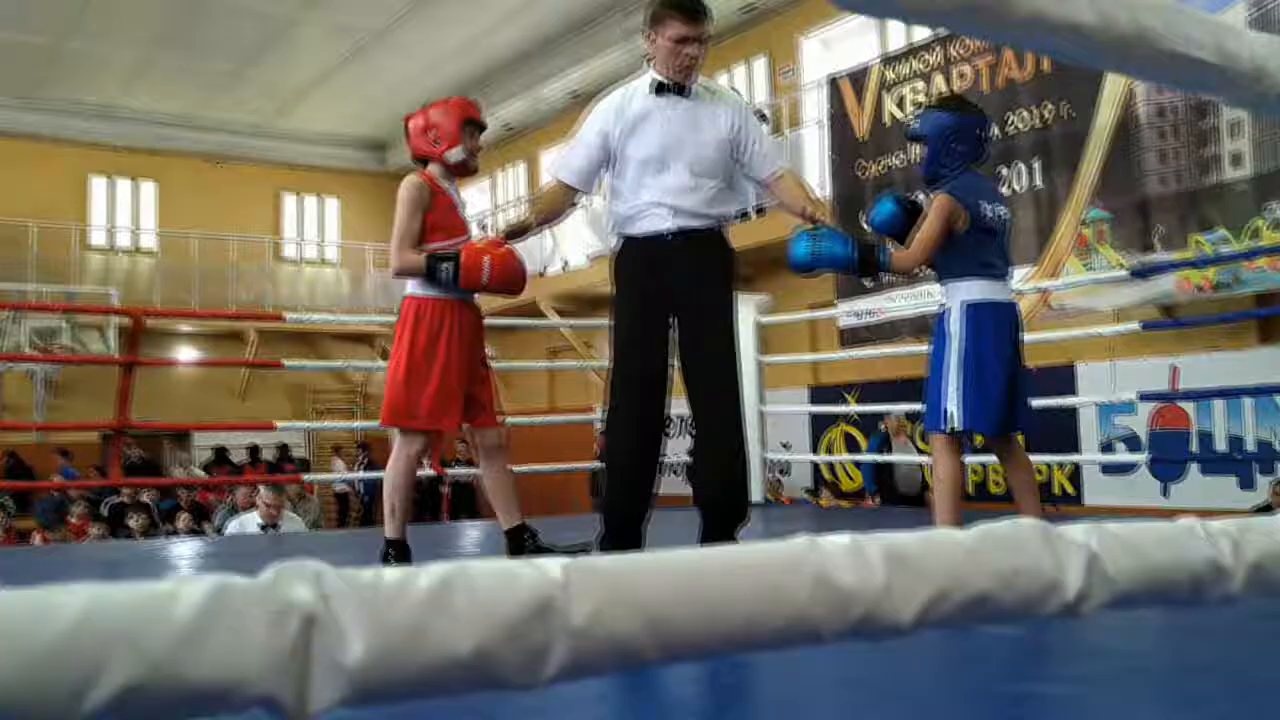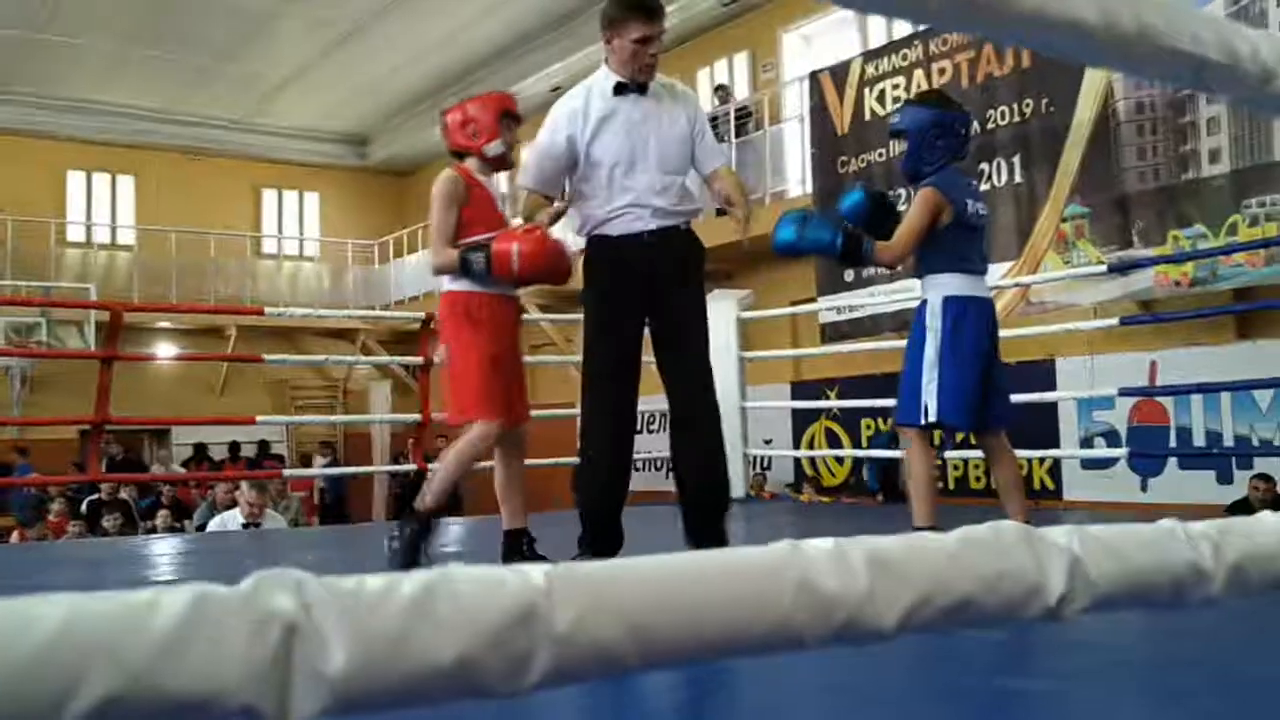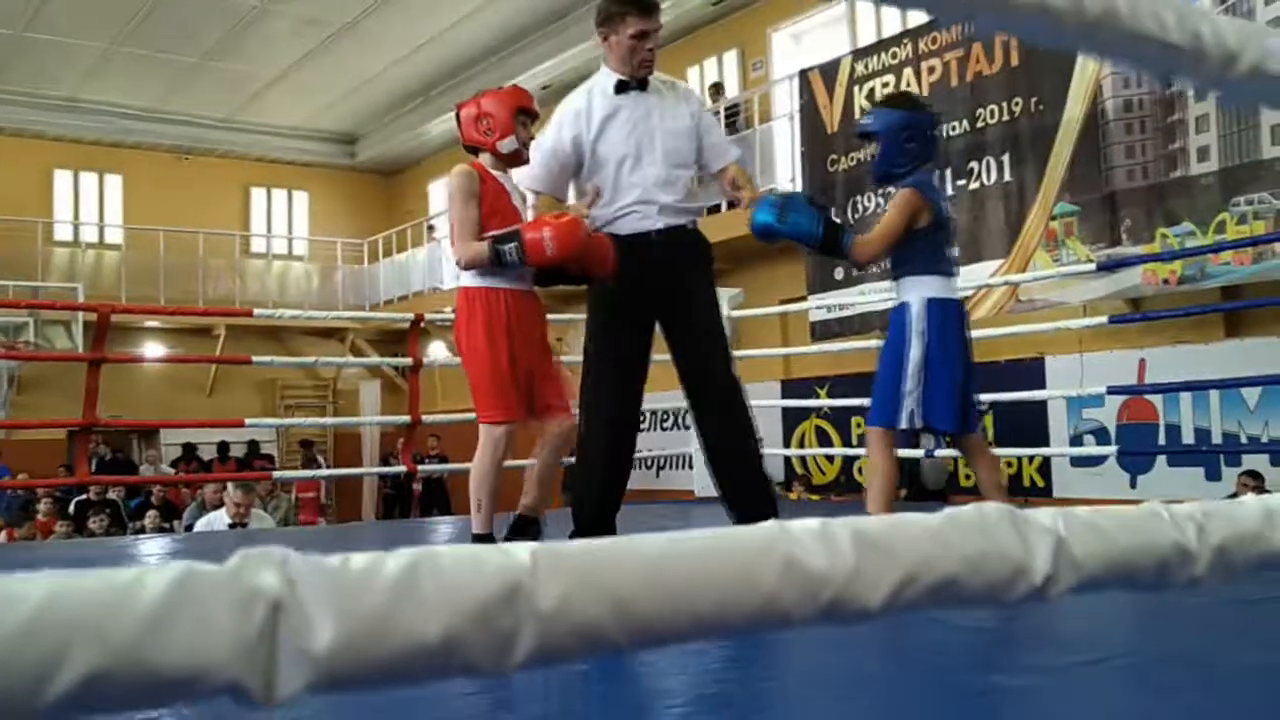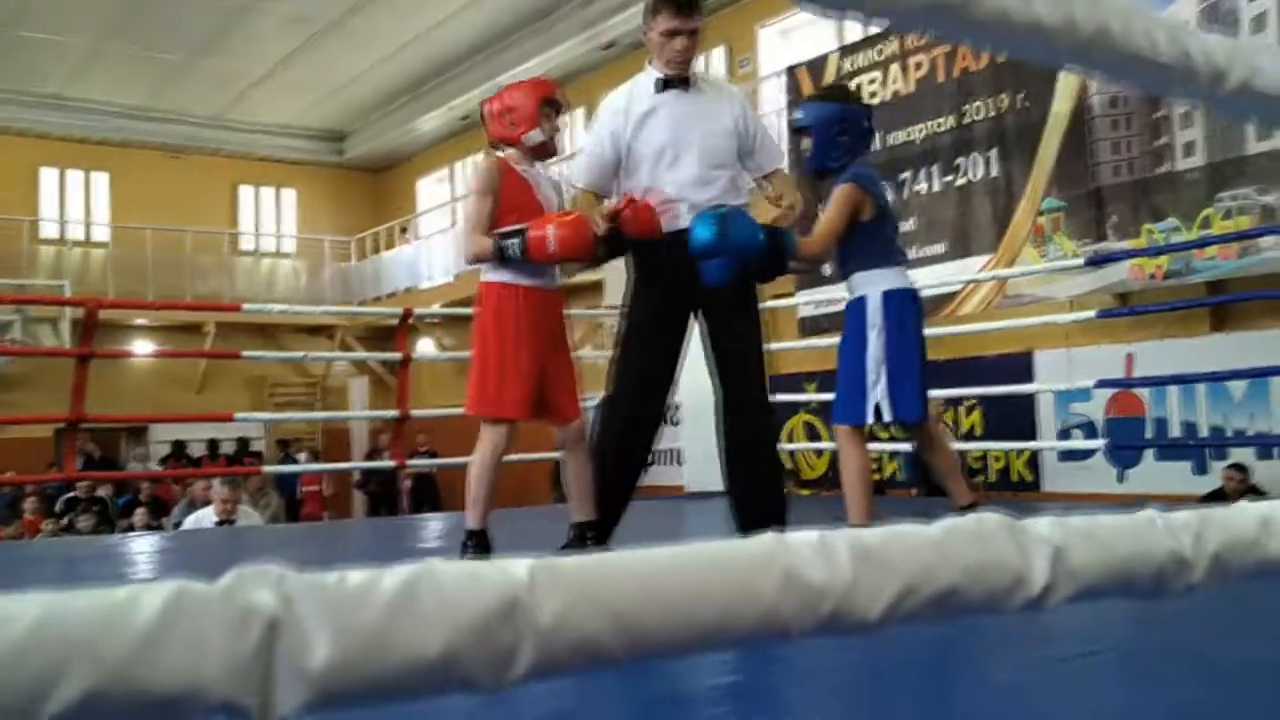
dt=0.3s
person 1, frame 1
left shoulder: (729, 108)
right shoulder: (617, 108)
left elbow: (775, 175)
right elbow: (568, 183)
left wrist: (816, 212)
right wrist: (528, 221)
left hip: (704, 253)
right hip: (642, 256)
left knee: (715, 389)
right knee: (634, 393)
left ankle: (721, 532)
right ankle: (620, 538)
person 1, frame 2
left shoulder: (682, 102)
right shoulder: (575, 109)
left elbow: (715, 168)
right elbow: (538, 190)
left wrist: (735, 199)
right wrist: (535, 223)
left hip: (675, 251)
right hip: (612, 256)
left knee: (692, 387)
right knee: (608, 394)
left ankle: (707, 530)
right ankle: (598, 539)
person 1, frame 3
left shoulder: (685, 100)
right shoulder: (579, 110)
left elbow: (723, 165)
right elbow: (545, 196)
left wrist: (744, 193)
left hip: (683, 251)
right hip: (620, 257)
left knee: (715, 384)
right knee: (608, 398)
left ankle: (758, 519)
right ankle: (592, 531)
person 1, frame 4
left shoulder: (730, 100)
right shoulder: (621, 106)
left elbow: (770, 171)
right elbow: (588, 190)
left wrist: (789, 202)
right hip: (660, 255)
left knee: (744, 388)
right knee: (635, 391)
left ankle: (762, 525)
right ankle: (597, 524)
person 2, frame 1
left shoulder: (450, 193)
right shoulder: (417, 186)
right elbow: (399, 261)
left wrist: (492, 268)
right wrist: (458, 267)
left hip: (461, 322)
right hip: (431, 320)
left knee: (490, 438)
right knee: (415, 439)
left ankle: (521, 543)
right ankle: (394, 553)
person 2, frame 2
left shoulder: (493, 190)
right shoulder: (453, 181)
right elbow: (439, 258)
left wrist: (532, 262)
right wrist: (491, 258)
left hip: (501, 316)
right hip: (468, 313)
left knee: (513, 435)
right knee: (486, 428)
left ankle: (517, 544)
right ankle: (418, 519)
person 2, frame 3
left shoulder: (514, 190)
right shoulder: (467, 176)
right elbow: (467, 253)
left wrist: (570, 264)
right wrist: (525, 245)
left hip: (525, 313)
right hip: (485, 310)
left knee: (560, 421)
right knee: (499, 429)
left ankle: (523, 529)
right ankle: (481, 544)
person 2, frame 4
left shoulder: (550, 184)
right shoulder: (491, 170)
left elbow: (563, 248)
right elbow: (473, 248)
left wrist: (615, 230)
right wrist: (529, 245)
left hip: (547, 309)
right hip: (505, 305)
left knee: (572, 429)
right knee: (498, 427)
left ankle: (585, 536)
right ankle: (474, 542)
person 3, frame 1
left shoulder: (949, 195)
right shoulder: (991, 192)
left elbow: (910, 261)
left wrist: (846, 253)
right wrist: (915, 225)
left hip: (968, 316)
right hip: (1001, 313)
left knee: (944, 436)
right knee: (1004, 437)
person 3, frame 2
left shoulder: (933, 189)
right shoulder: (967, 188)
left elbow: (893, 254)
left wrist: (830, 240)
right wrist: (884, 221)
left hip: (947, 311)
right hip: (977, 310)
left knee: (914, 430)
right knee: (989, 432)
person 3, frame 3
left shoulder: (911, 191)
right shoulder: (925, 190)
left elbow: (867, 251)
right elbow: (879, 249)
left wrist: (811, 228)
right wrist: (818, 227)
left hip: (922, 313)
right hip: (943, 312)
left knee: (880, 431)
right knee: (964, 433)
person 3, frame 4
left shoulder: (850, 184)
right shoulder: (859, 181)
left elbow: (814, 248)
right elbow: (825, 249)
left wrist: (756, 239)
right wrist: (752, 252)
left hip: (879, 305)
right hip: (890, 303)
left knee: (848, 427)
right knee: (917, 420)
right ankle: (970, 512)
